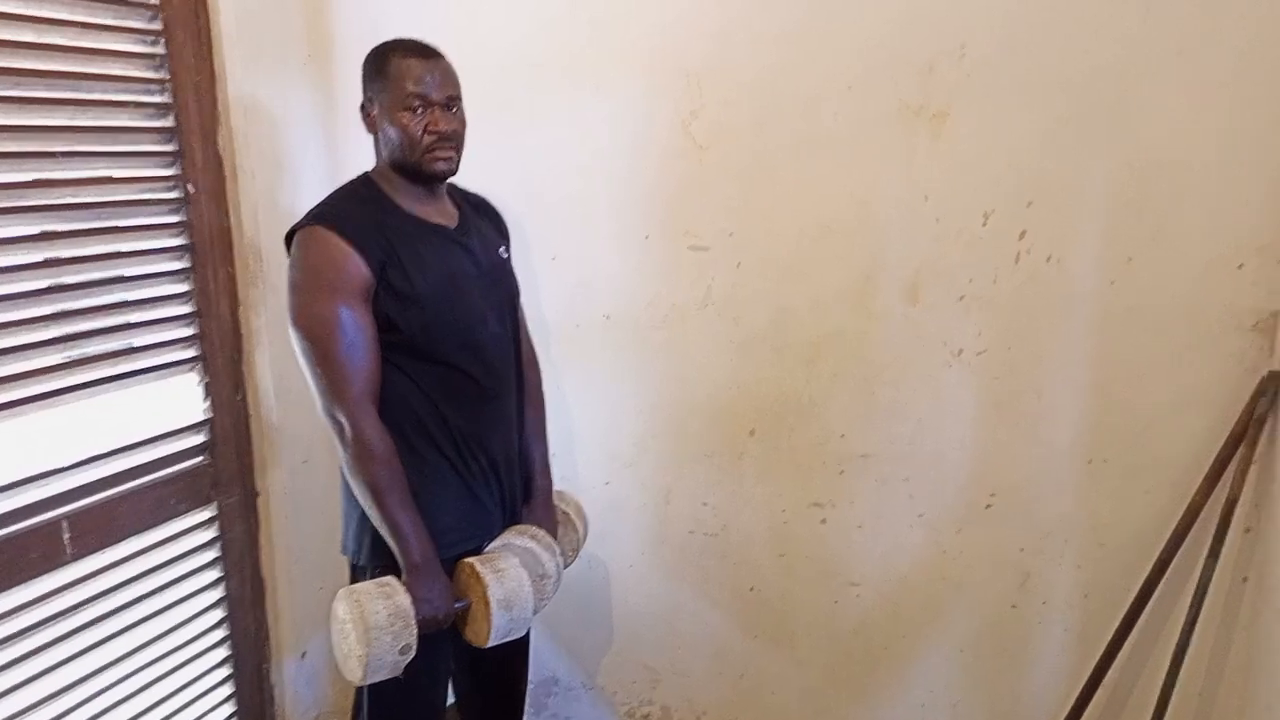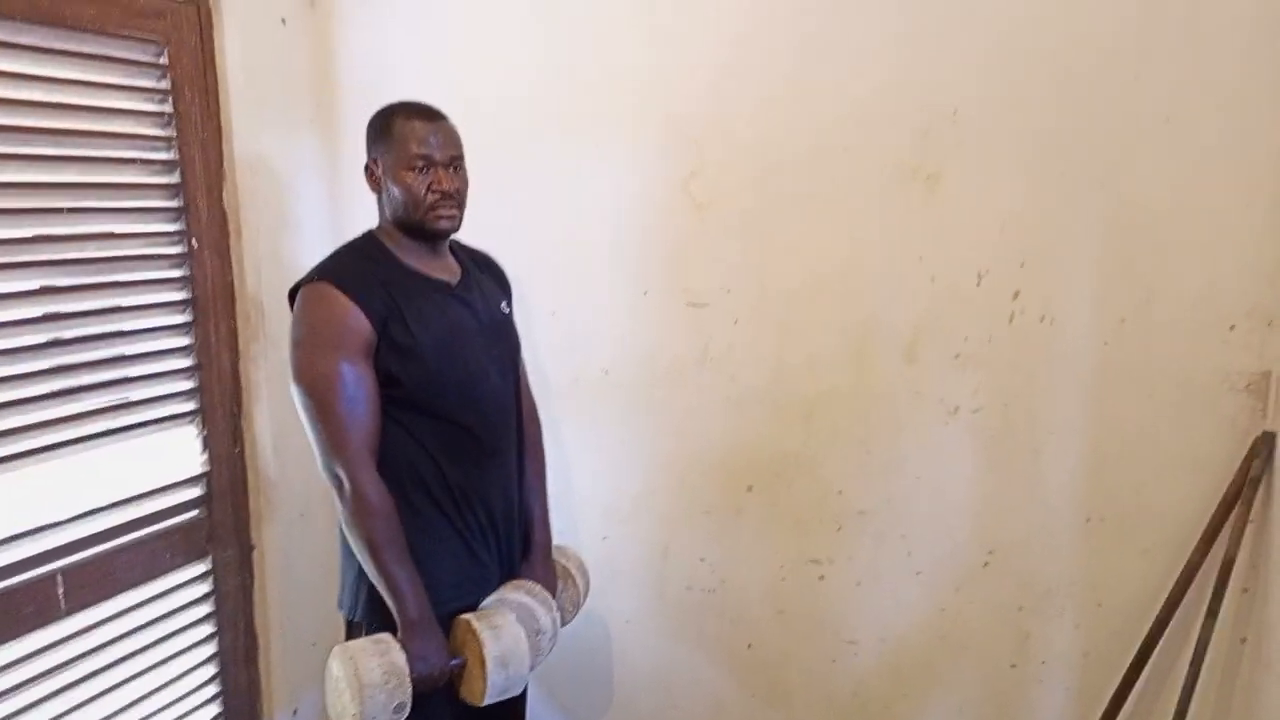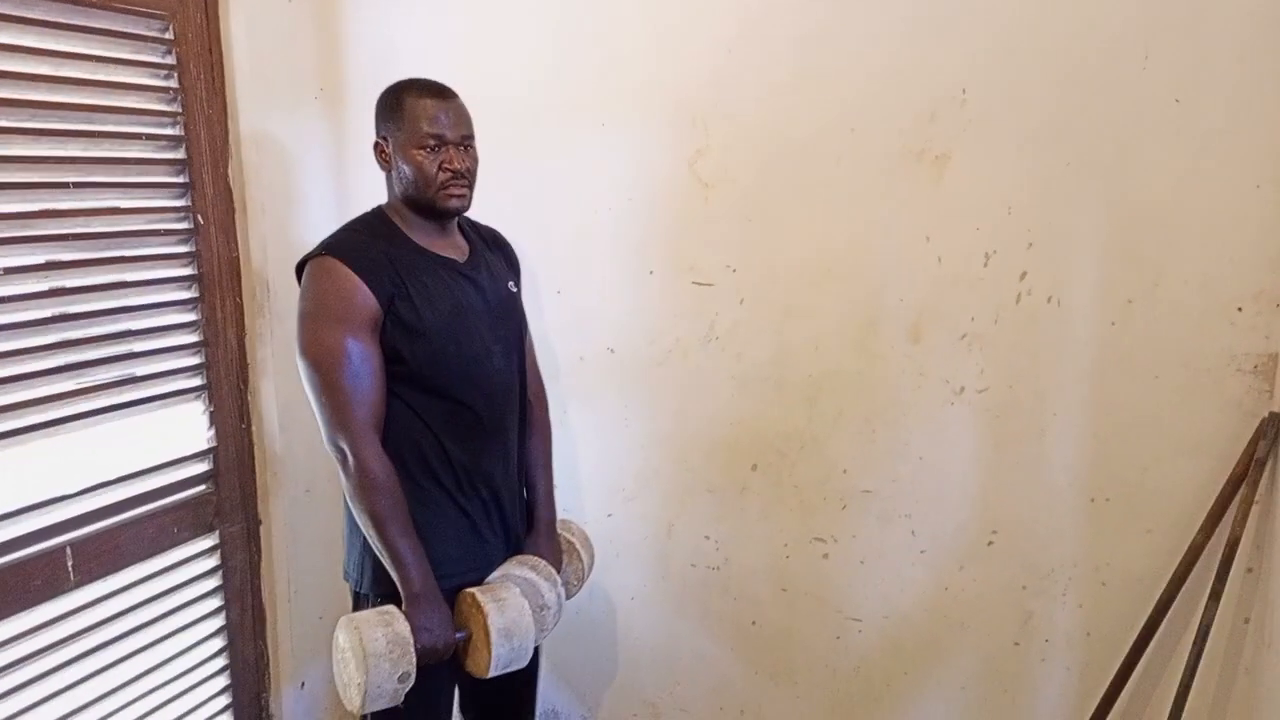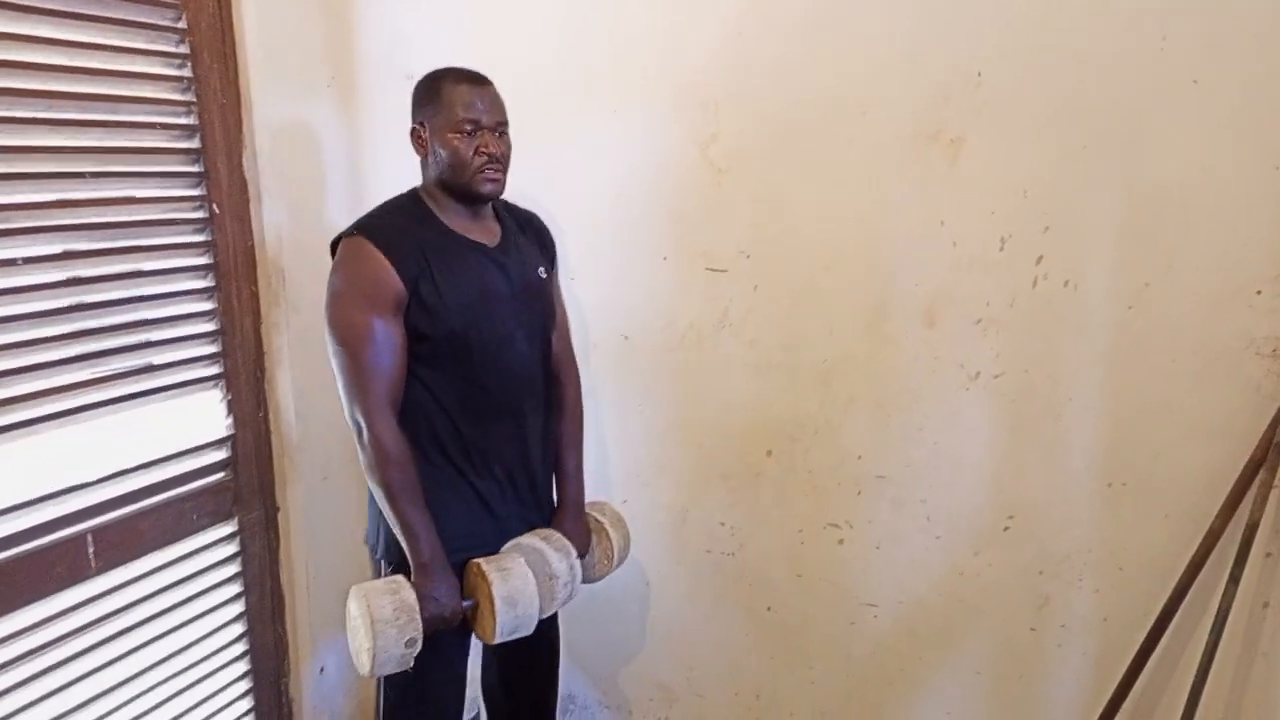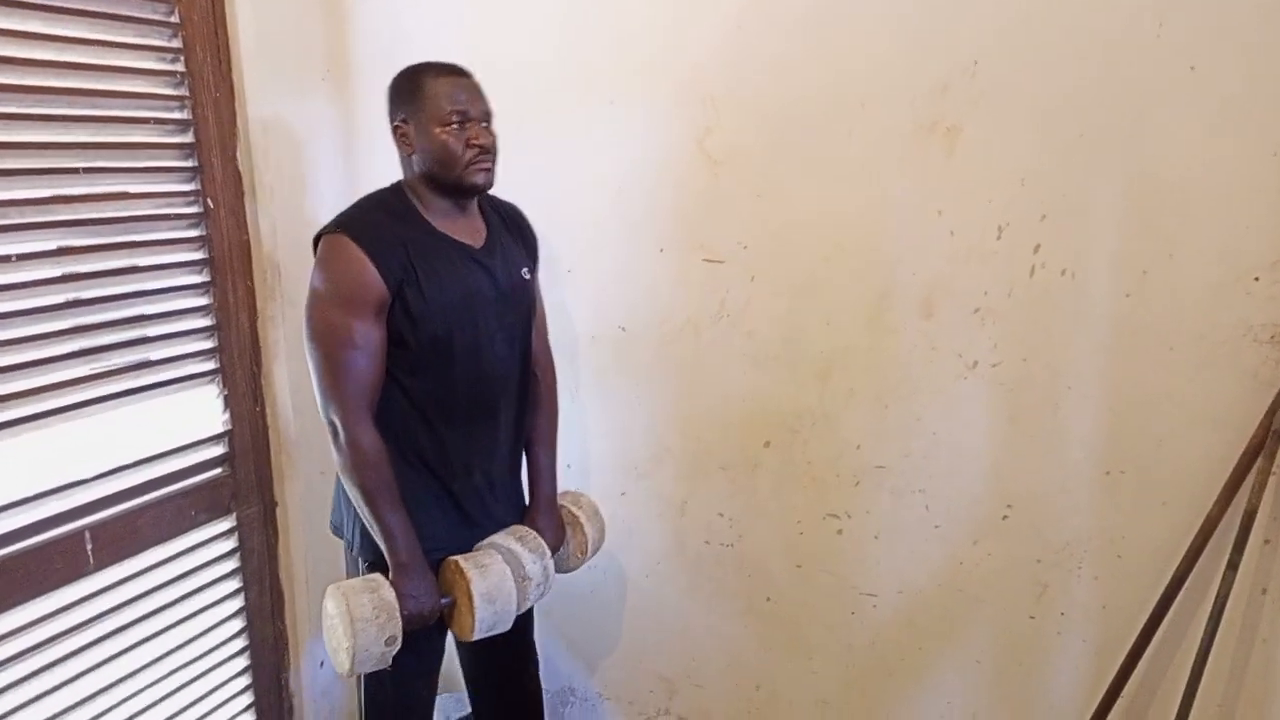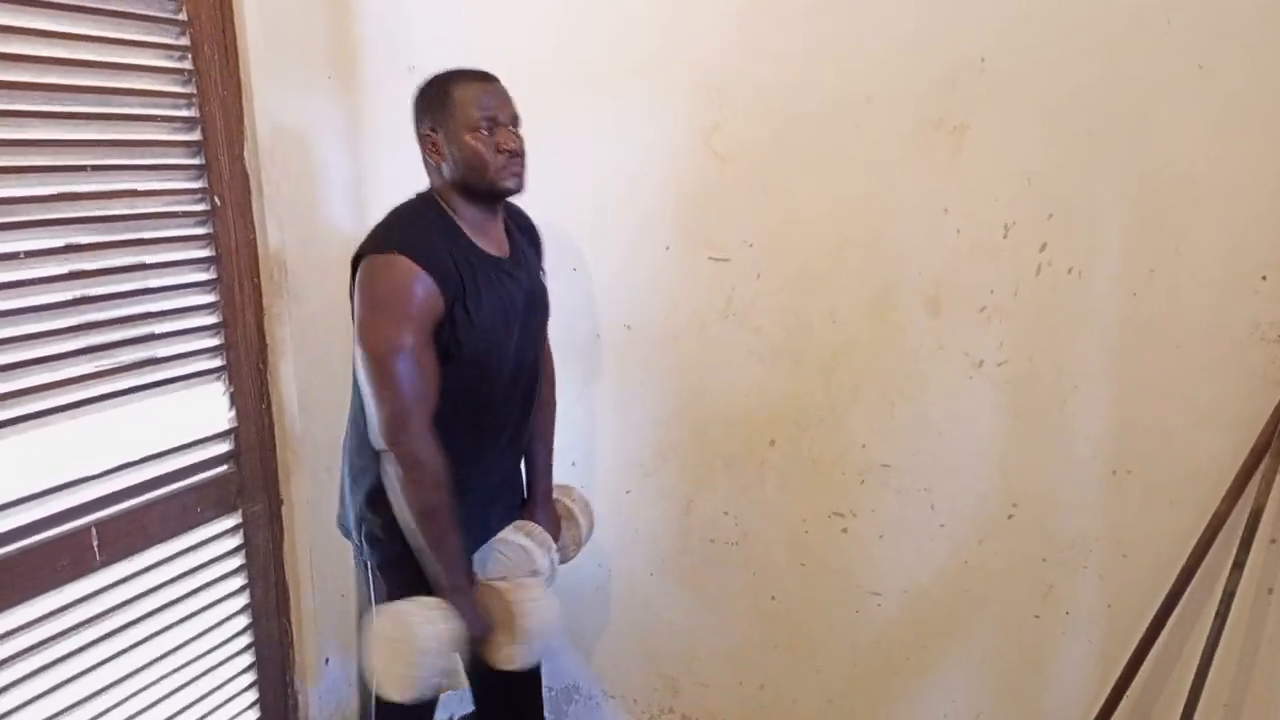
dt=0.4s
person 1, frame 1
left shoulder: (484, 218)
right shoulder: (335, 241)
right elbow: (353, 418)
left wrist: (540, 492)
right wrist: (417, 560)
left hip: (503, 517)
right hip: (408, 536)
person 1, frame 2
left shoulder: (487, 275)
right shoulder: (338, 298)
right elbow: (352, 473)
left wrist: (540, 550)
right wrist: (413, 618)
left hip: (501, 577)
right hip: (408, 593)
person 1, frame 3
left shoulder: (496, 252)
right shoulder: (345, 273)
right elbow: (357, 448)
left wrist: (545, 525)
right wrist: (417, 590)
left hip: (505, 546)
right hip: (413, 561)
person 1, frame 4
left shoulder: (531, 235)
right shoulder: (376, 253)
left elbow: (561, 374)
right elbow: (374, 422)
left wrist: (571, 504)
right wrist: (428, 560)
left hip: (526, 519)
right hip: (430, 531)
person 1, frame 5
left shoulder: (513, 229)
right shoulder: (359, 250)
right elbow: (350, 422)
left wrist: (543, 500)
right wrist: (406, 560)
left hip: (497, 514)
right hip: (403, 525)
person 1, frame 6
left shoulder: (521, 233)
right shoulder: (403, 263)
right elbow: (405, 440)
left wrist: (541, 496)
right wrist: (453, 589)
left hip: (495, 508)
right hip: (406, 520)
